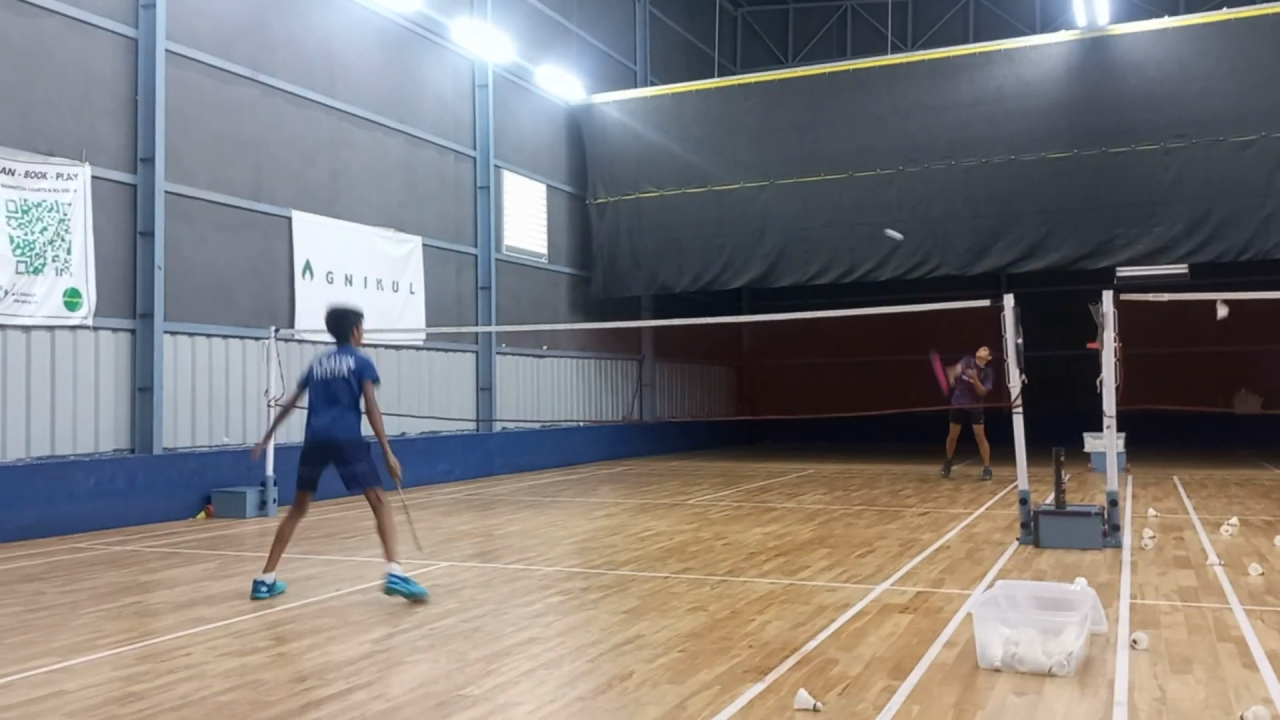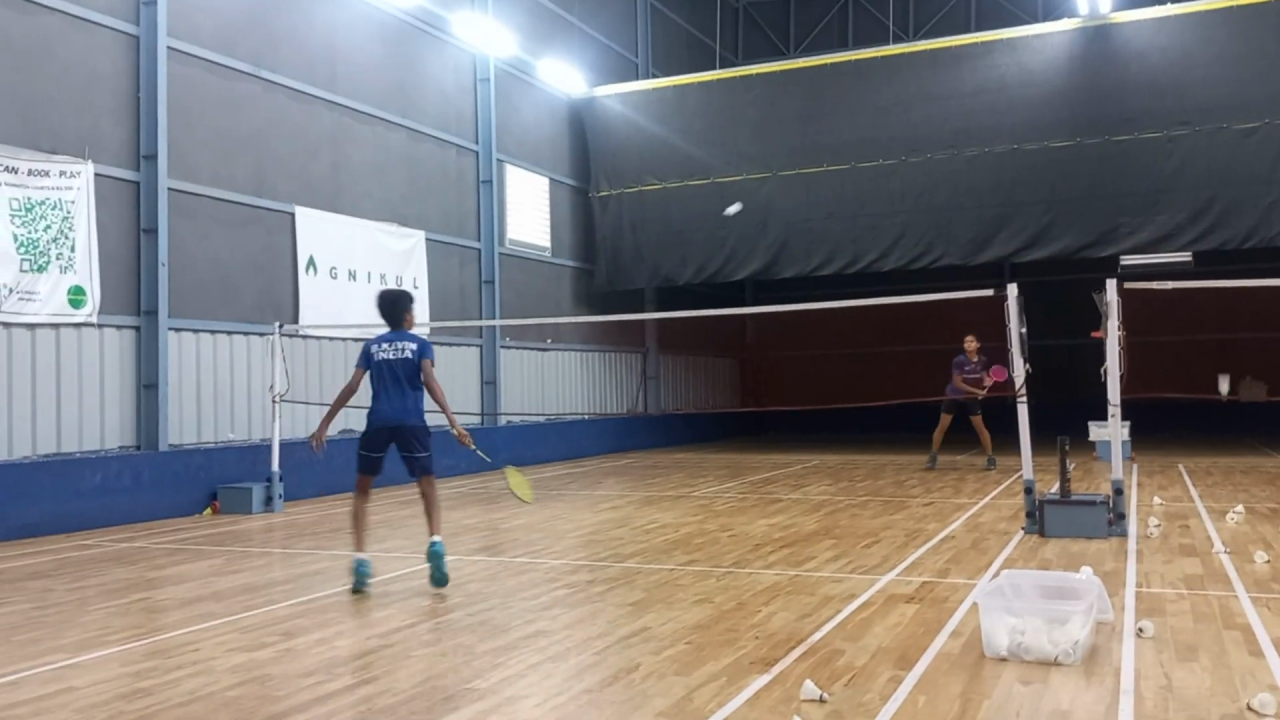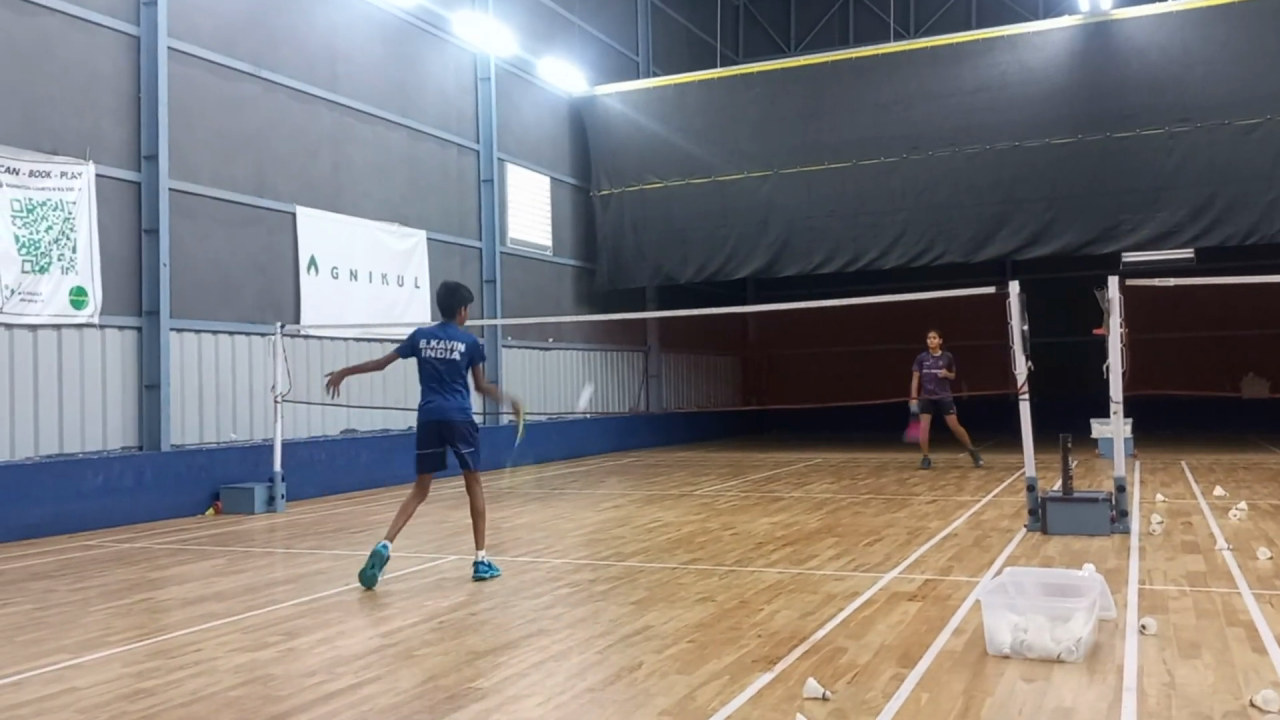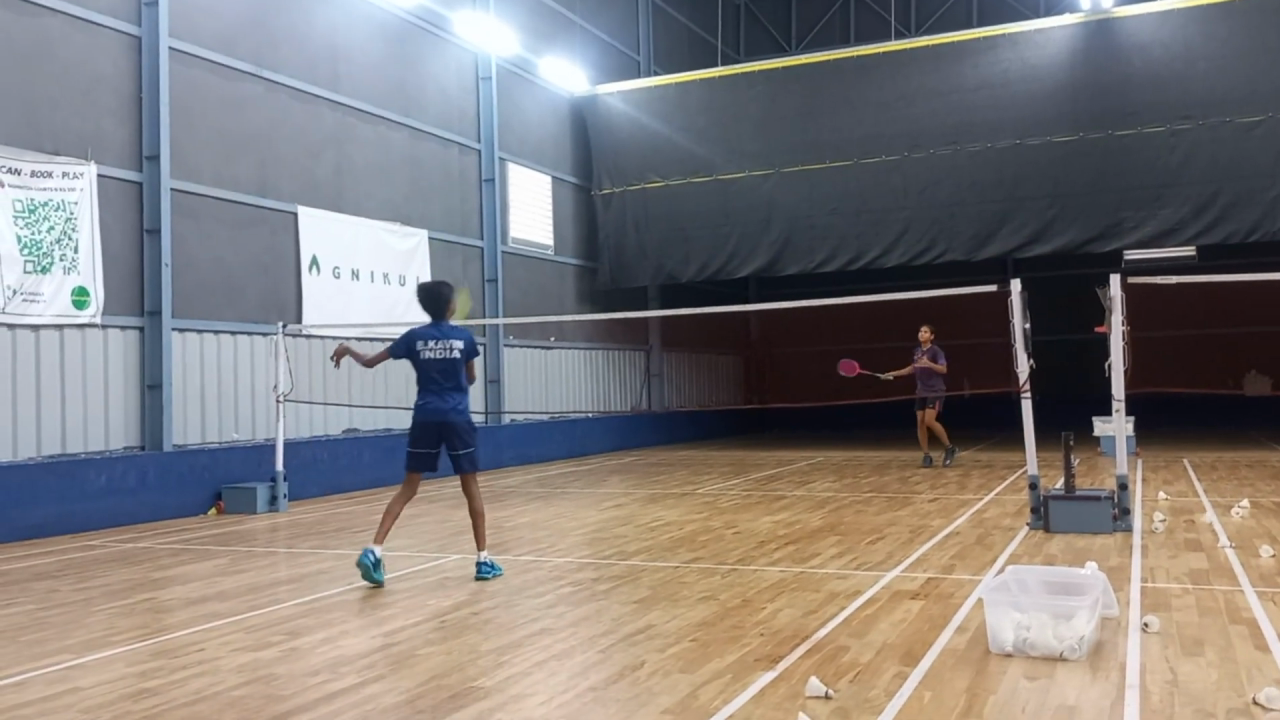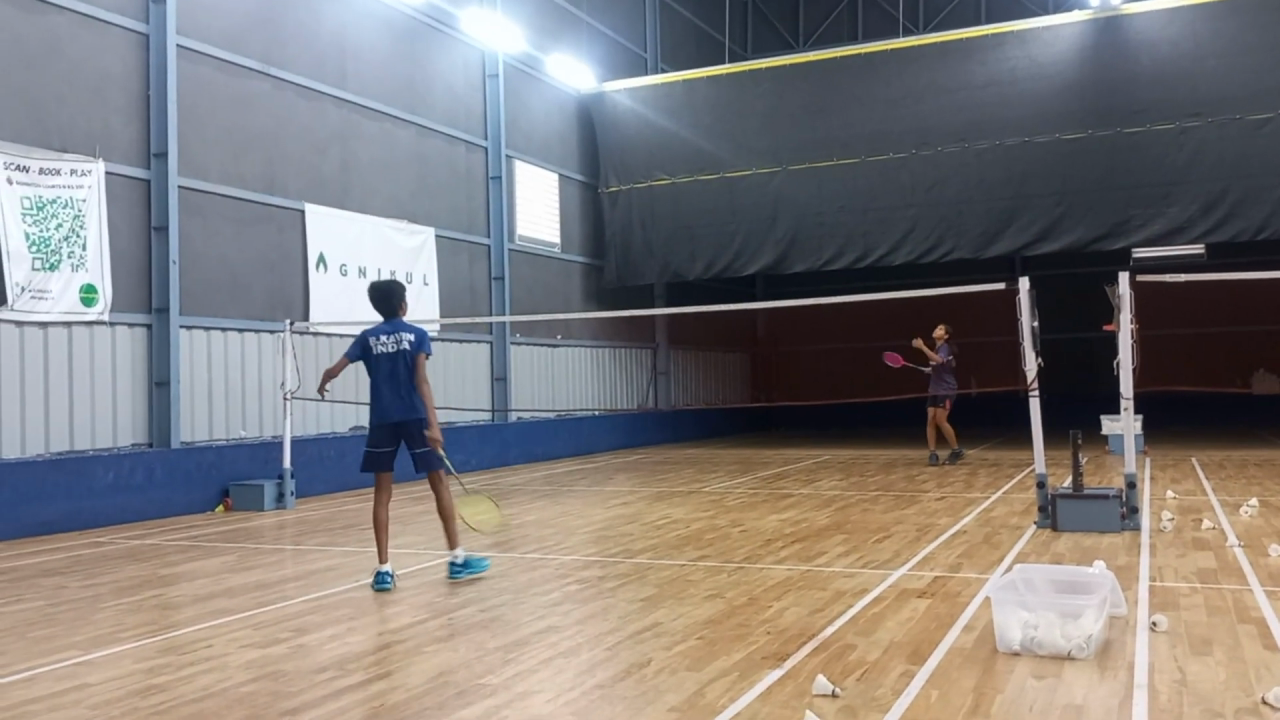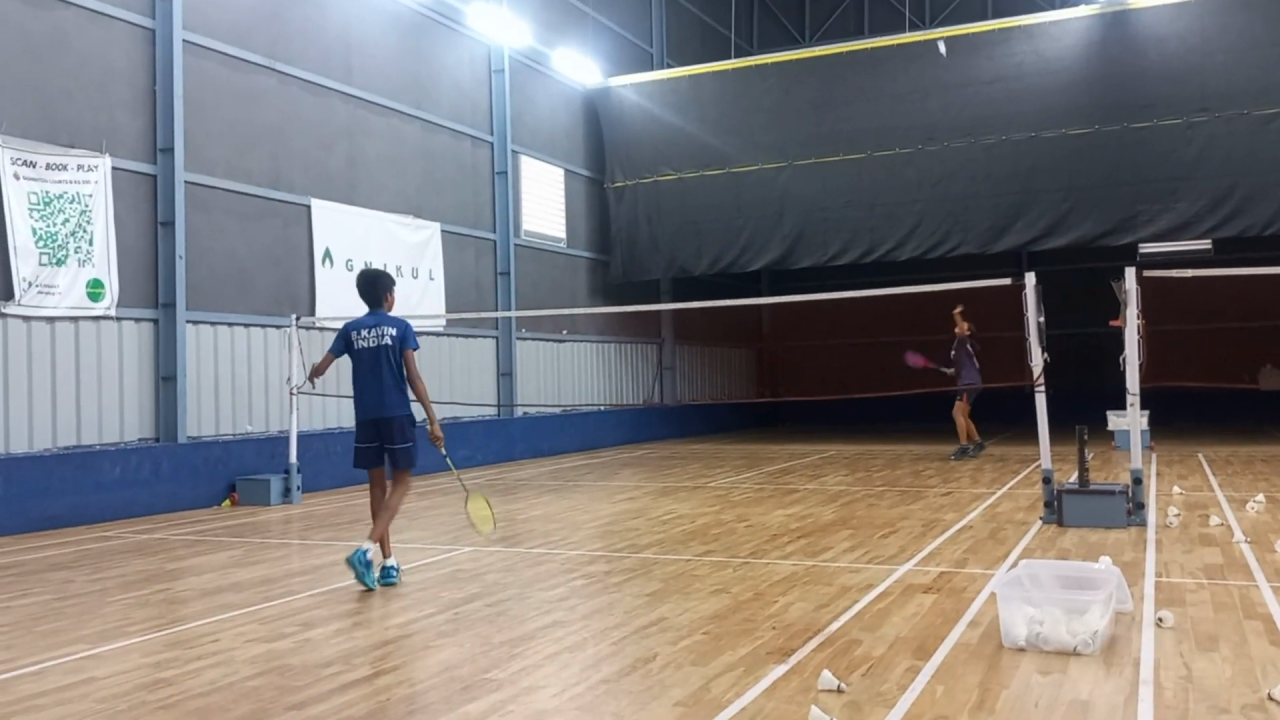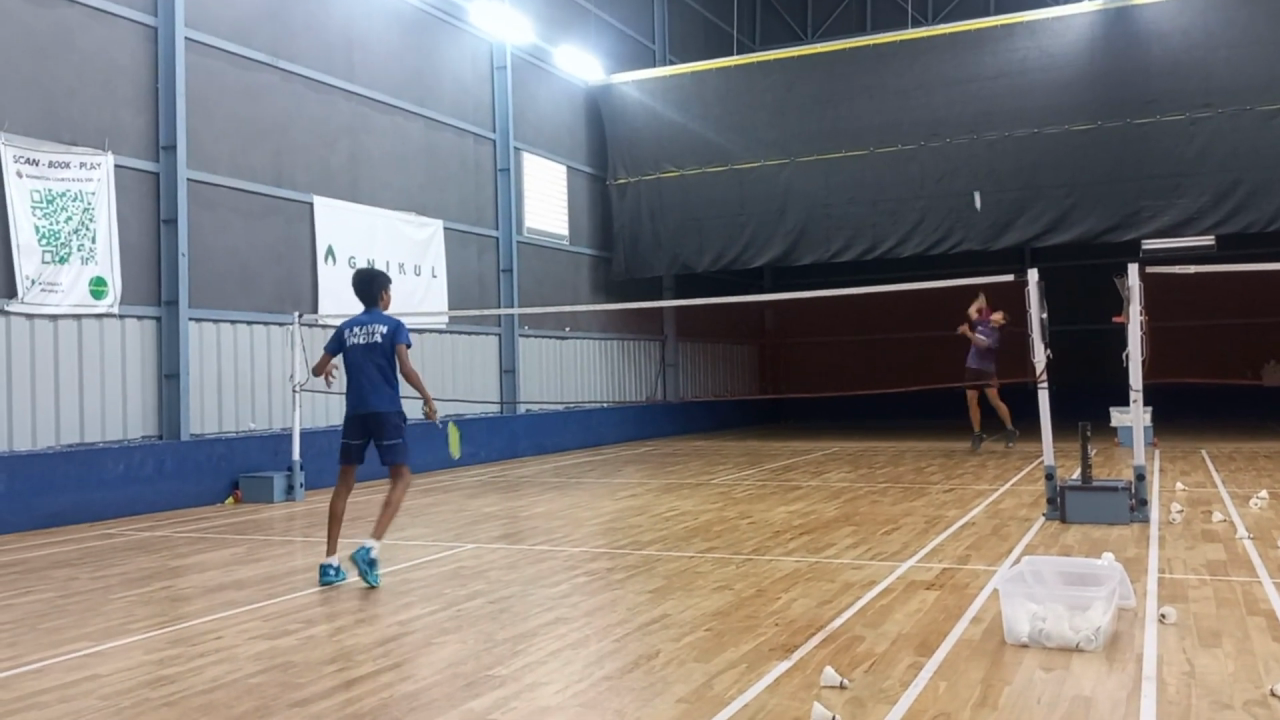
dt=0.4s
person 1, frame 1
left shoulder: (318, 362)
right shoulder: (361, 361)
left elbow: (290, 405)
right elbow: (371, 408)
left wrist: (266, 438)
right wrist: (388, 453)
left hip: (315, 440)
right hip: (346, 439)
left knee: (298, 509)
right knee: (381, 505)
left ankle: (265, 579)
right ankle: (395, 574)
person 1, frame 2
left shoulder: (371, 346)
right shoulder: (420, 344)
left elbow: (351, 387)
right elbow: (429, 381)
left wrist: (324, 424)
right wrist: (453, 422)
left hip: (378, 423)
right hip: (411, 423)
left knee: (362, 492)
right knee: (428, 490)
left ankle: (361, 559)
right ankle: (435, 543)
person 1, frame 3
left shoulder: (420, 336)
right shoulder: (470, 342)
left elbow: (381, 363)
right elbow: (481, 387)
left wrist: (343, 373)
right wrist: (507, 399)
left hip: (428, 418)
right hip: (459, 418)
left knee: (420, 490)
right knee: (474, 486)
left ankle: (385, 545)
right ankle: (481, 560)
person 1, frame 4
left shoulder: (414, 337)
right shoulder: (464, 337)
left elbow: (370, 362)
left wrist: (347, 350)
left hip: (424, 419)
right hip: (457, 420)
left knee: (408, 488)
right knee: (471, 487)
left ankle: (374, 550)
right ankle: (483, 560)
person 1, frame 5
left shoulder: (367, 337)
right shoulder: (417, 334)
left elbow: (333, 371)
right elbow: (421, 378)
left wrist: (323, 381)
right wrist: (433, 423)
left hip: (382, 420)
right hip: (414, 417)
left knee: (382, 492)
right knee: (439, 483)
left ankle: (383, 569)
right ankle: (457, 558)
person 1, frame 6
left shoulder: (350, 329)
right shoulder: (400, 327)
left elbow: (321, 368)
right elbow: (412, 377)
left wrist: (312, 373)
right wrist: (433, 420)
left hip: (366, 416)
right hip: (396, 414)
left knee: (377, 486)
right knee: (400, 484)
left ankle: (388, 563)
right ankle: (366, 549)
person 1, frame 7
left shoulder: (346, 328)
right shoulder: (393, 325)
left elbow: (318, 369)
right elbow: (406, 369)
left wrist: (327, 372)
right wrist: (428, 401)
left hip: (356, 412)
right hip: (386, 411)
left knee: (345, 481)
right knee: (400, 479)
left ankle: (330, 562)
right ankle: (370, 546)
